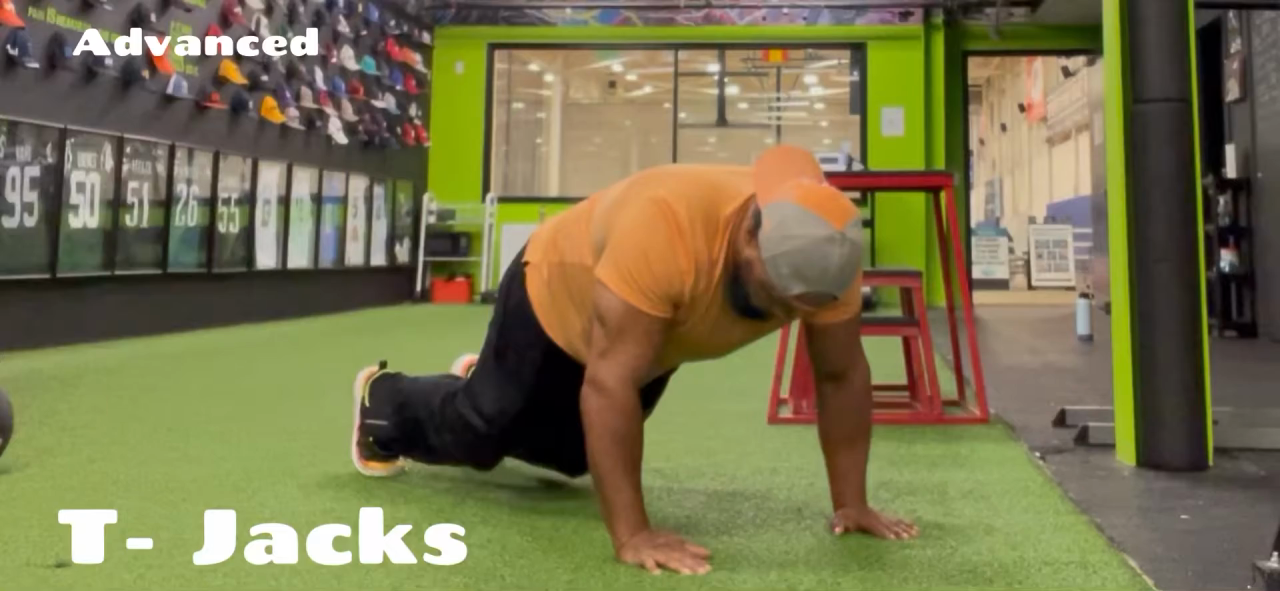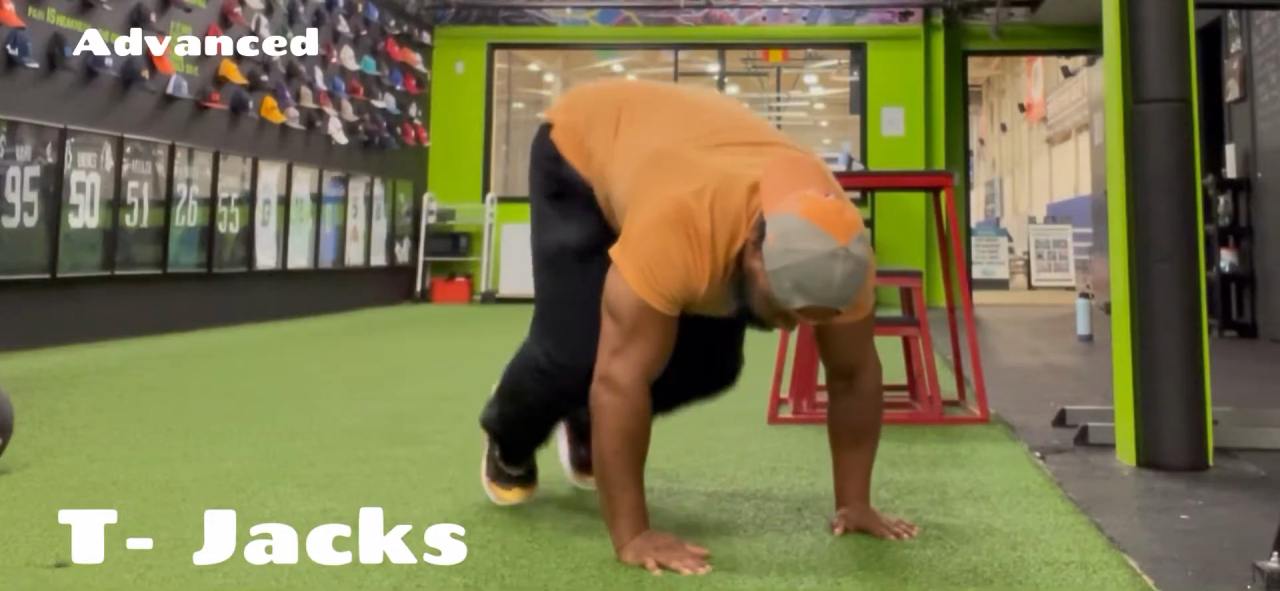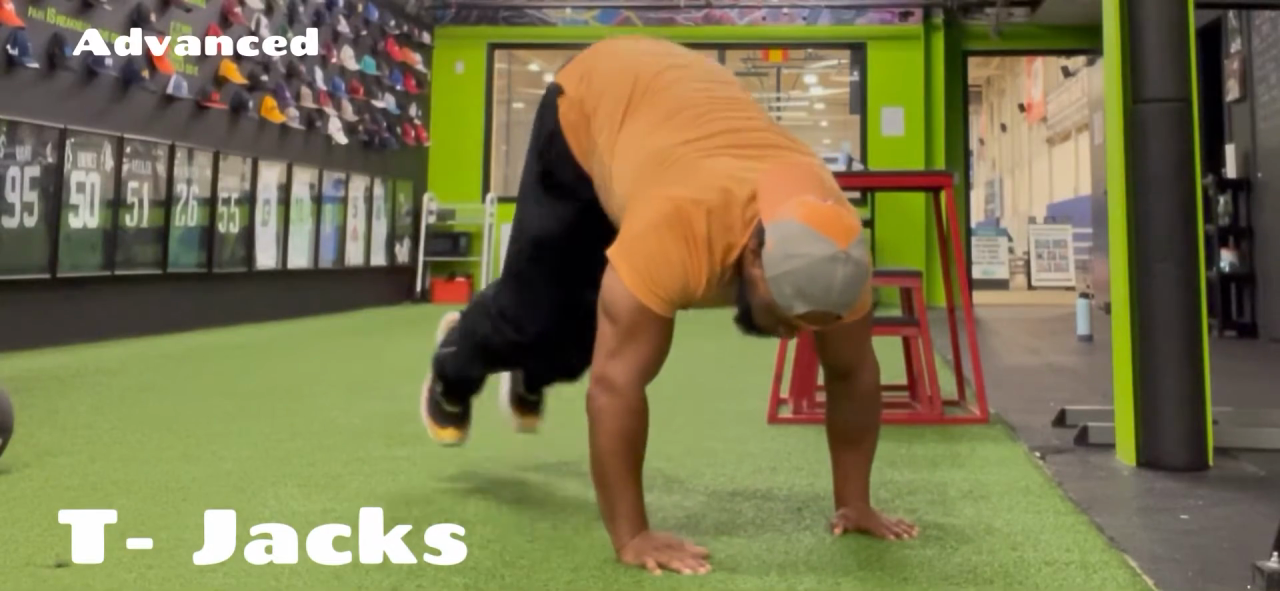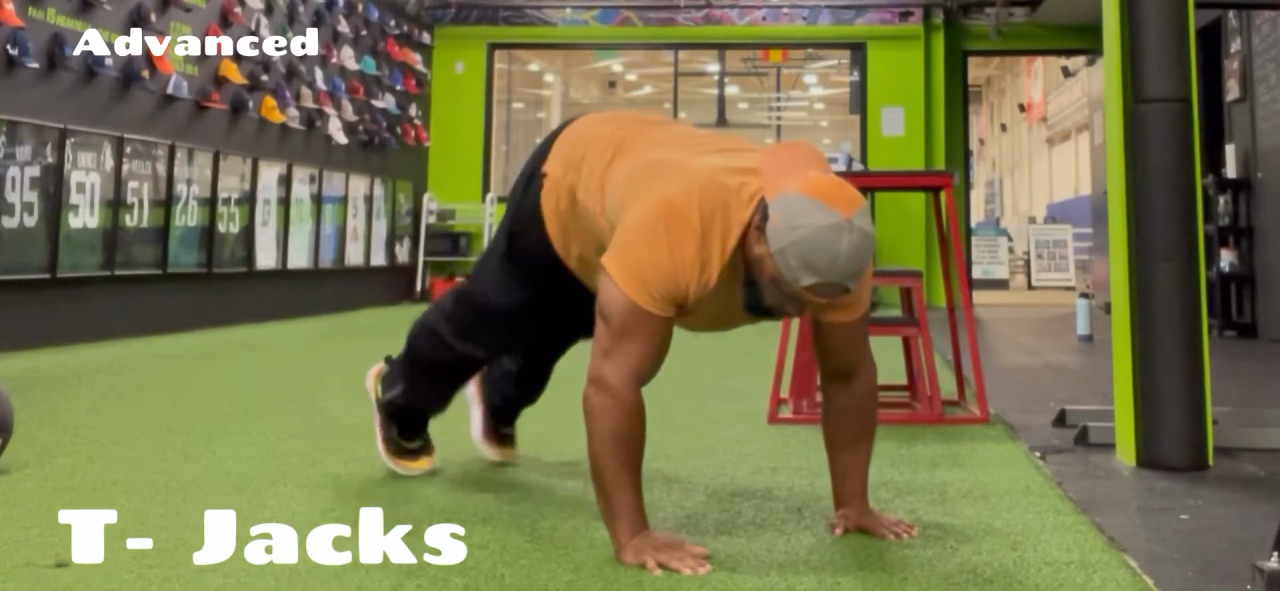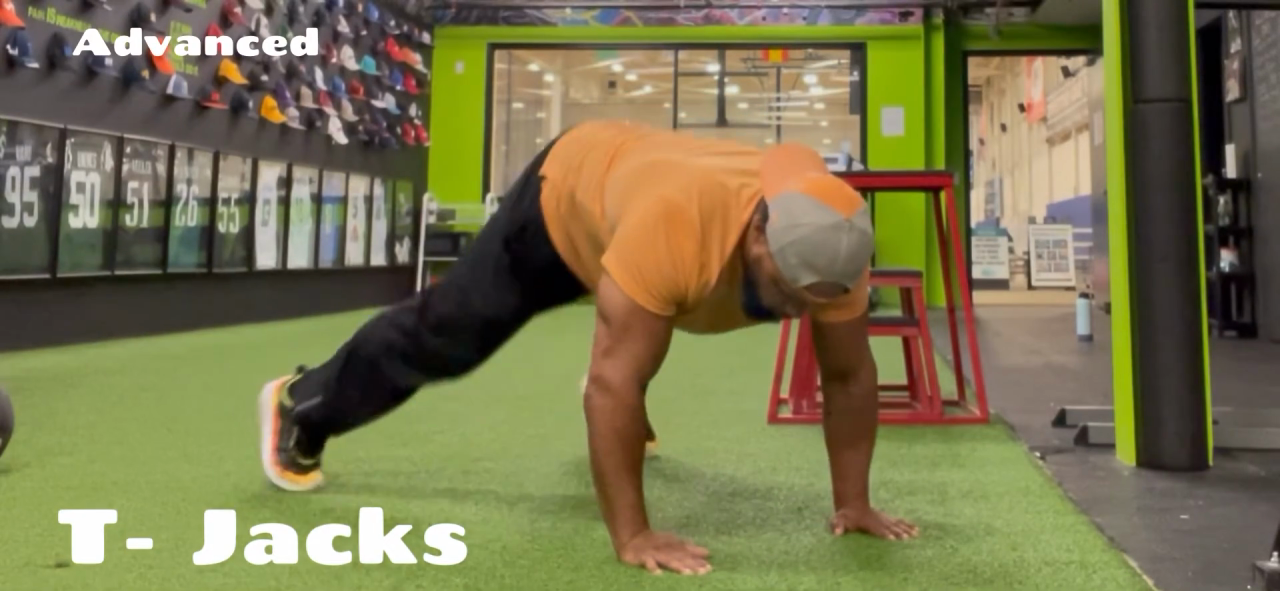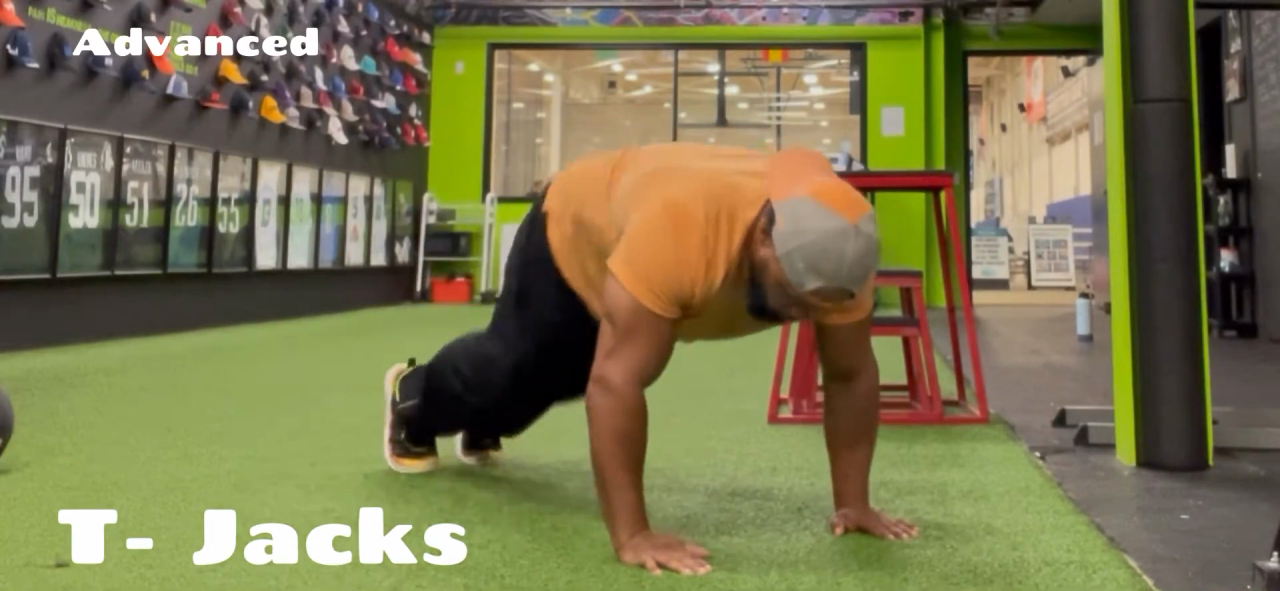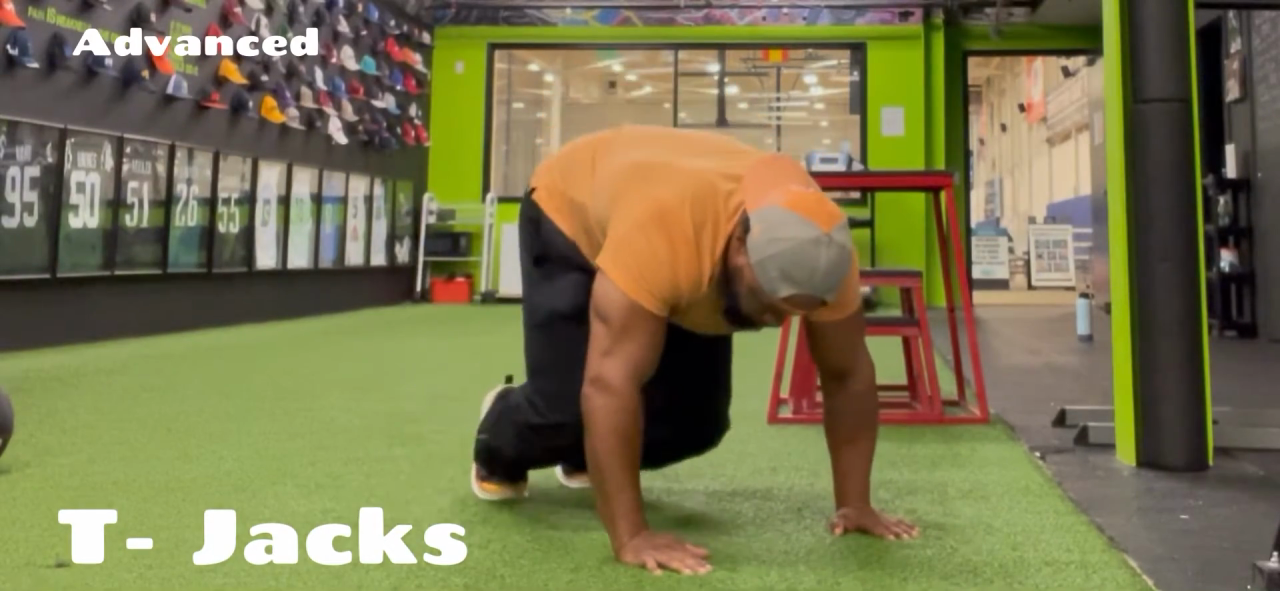
dt=0.5s
person 1, frame 1
left shoulder: (821, 250)
right shoulder: (666, 232)
left elbow: (842, 376)
right elbow: (608, 387)
left wrist: (852, 504)
right wrist: (631, 535)
left hip: (637, 326)
right hip: (563, 292)
left knee: (566, 448)
right knee: (486, 423)
left ankle: (484, 378)
right ankle: (382, 405)
person 1, frame 2
left shoulder: (832, 247)
right shoulder: (677, 227)
left elbow: (853, 373)
right elbow: (620, 380)
left wrist: (855, 502)
right wrist: (632, 536)
left knee: (711, 365)
right knee: (575, 353)
left ankle: (585, 424)
right ankle: (508, 439)
person 1, frame 3
left shoulder: (829, 241)
right shoulder: (676, 230)
left elbow: (851, 373)
right elbow: (615, 383)
left wrist: (854, 500)
right wrist: (632, 536)
left knee: (597, 309)
right knee: (534, 298)
left ankle: (529, 372)
right ankle: (455, 369)
person 1, frame 4
left shoulder: (829, 244)
right shoulder: (673, 230)
left elbow: (849, 374)
right elbow: (611, 383)
left wrist: (854, 503)
right wrist: (631, 536)
left hip: (638, 215)
right hip: (578, 179)
left knee: (567, 327)
right knee: (487, 320)
left ankle: (498, 400)
right ankle: (399, 393)
person 1, frame 5
left shoulder: (824, 245)
right shoulder: (675, 230)
left elbow: (850, 373)
right elbow: (611, 379)
left wrist: (853, 504)
right wrist: (631, 537)
right hip: (571, 194)
left knee: (639, 331)
right knee: (448, 332)
left ankle: (617, 424)
right ankle: (301, 407)
person 1, frame 6
left shoulder: (830, 254)
right shoulder: (679, 230)
left elbow: (852, 376)
right elbow: (615, 383)
left wrist: (854, 504)
right wrist: (631, 536)
right hip: (578, 231)
left knee: (564, 380)
right knee: (509, 371)
left ankle: (479, 425)
right ankle: (414, 396)
person 1, frame 7
left shoulder: (814, 249)
right shoulder: (661, 232)
left elbow: (848, 375)
right elbow: (609, 383)
left wrist: (855, 504)
right wrist: (630, 538)
left knee: (694, 423)
right knee: (568, 397)
left ankle: (582, 448)
right ankle: (500, 444)
